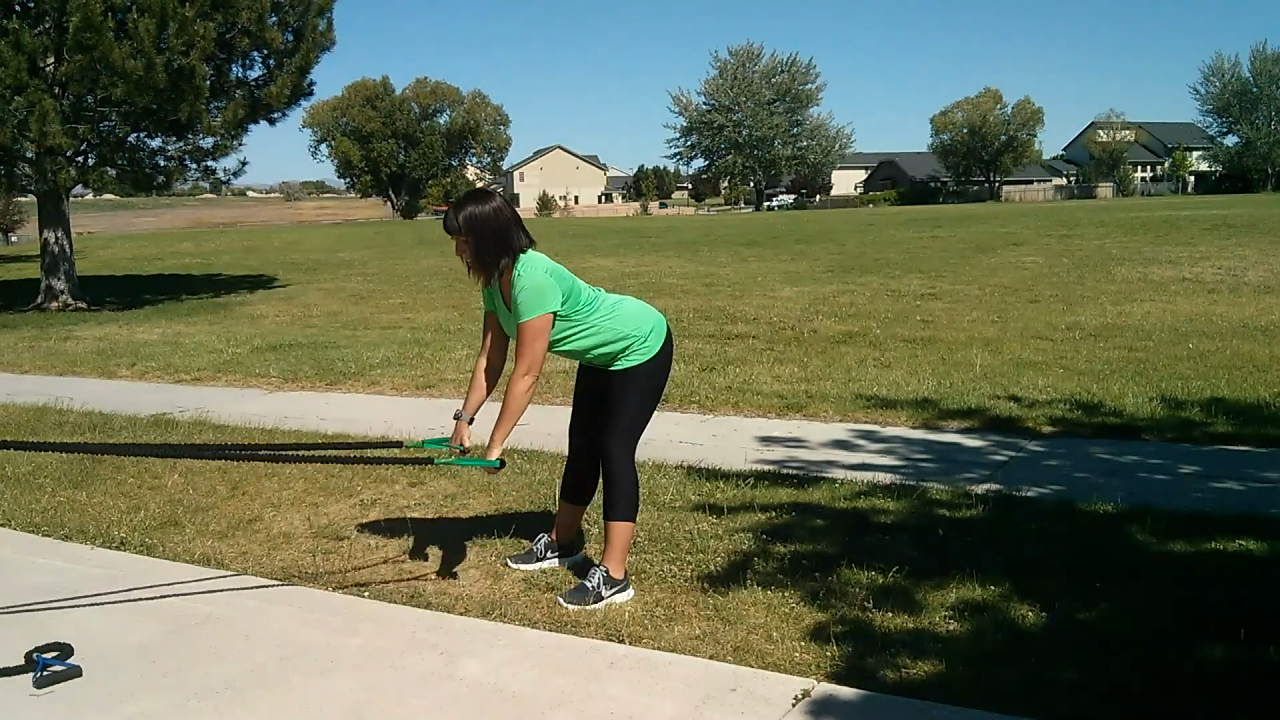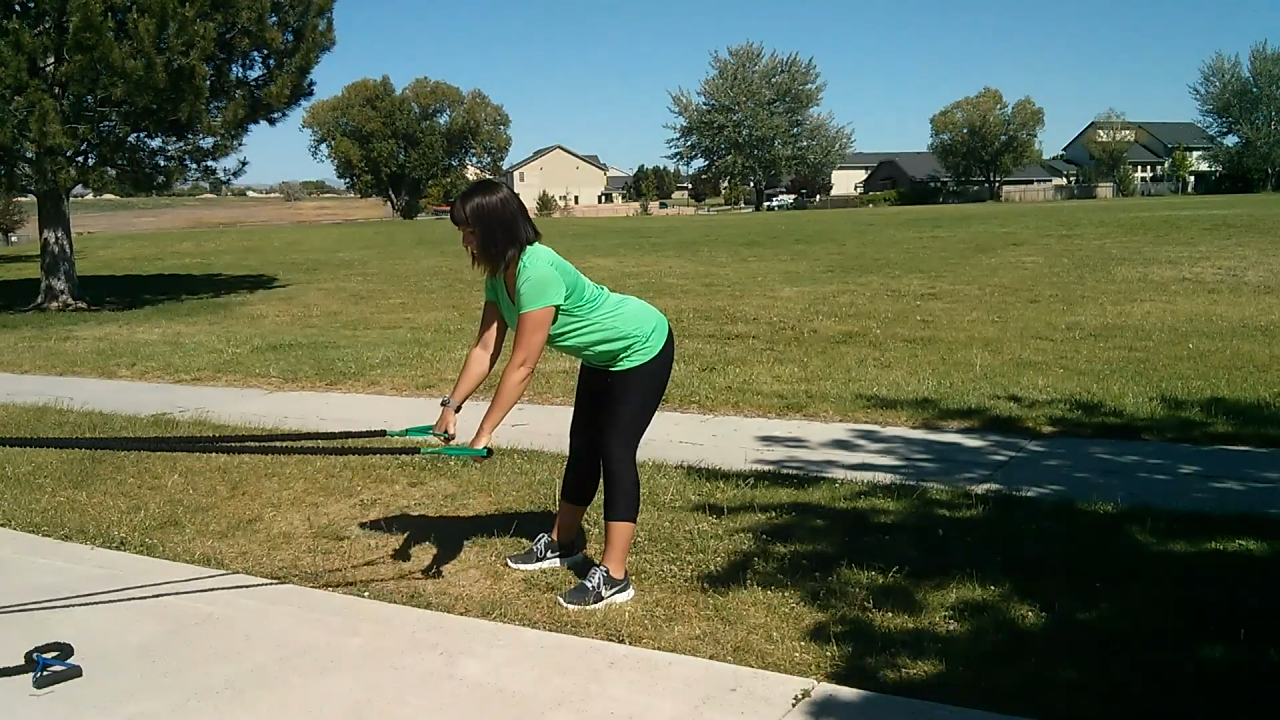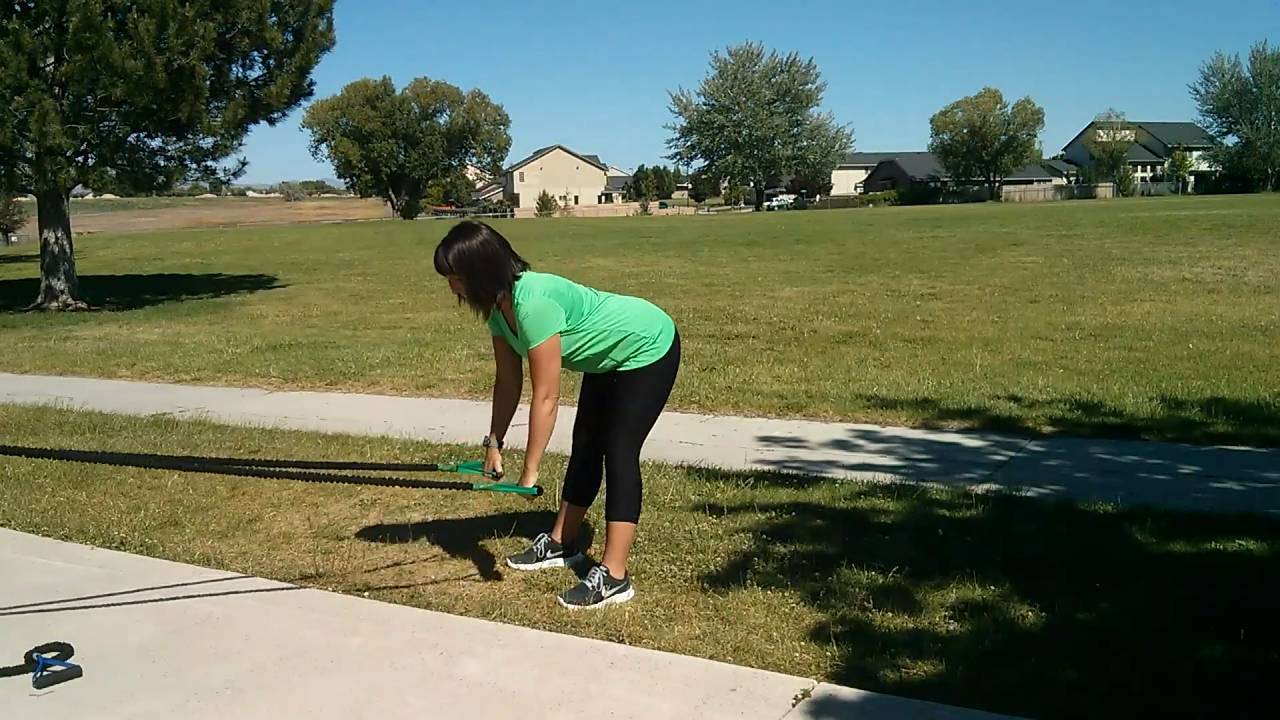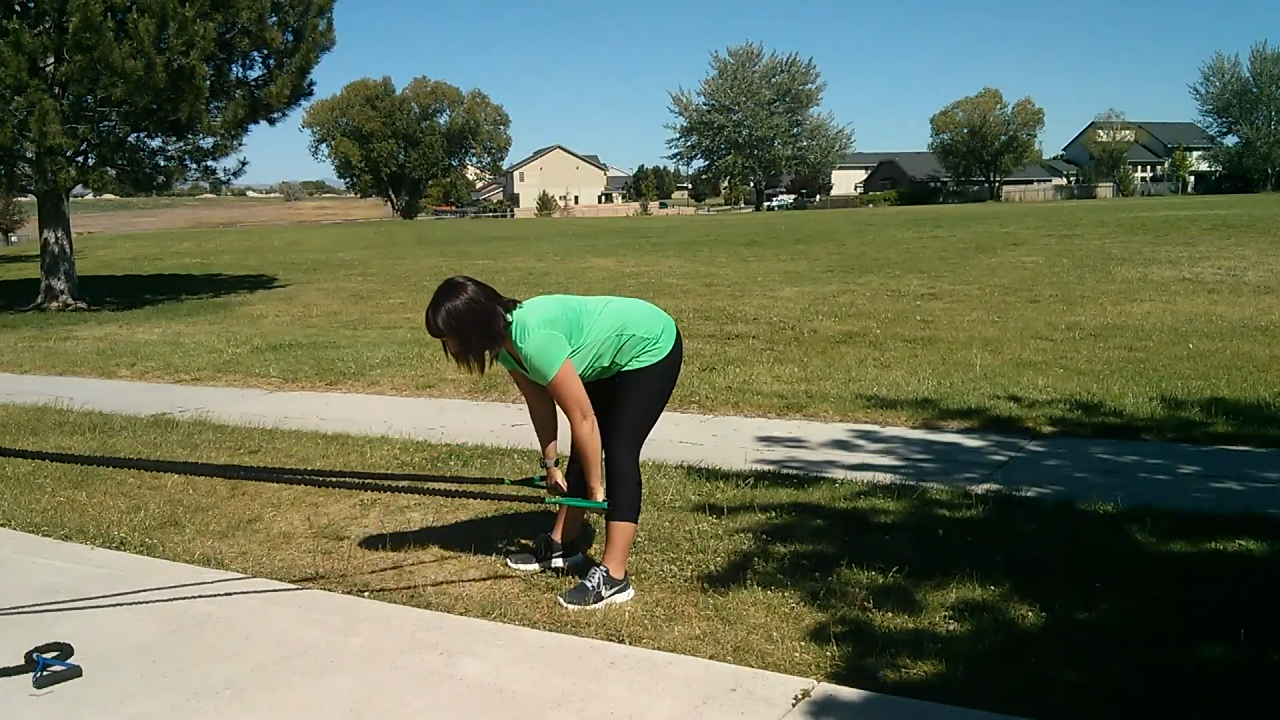
dt=0.5s
person 1, frame 1
left shoulder: (533, 280)
right shoulder: (495, 282)
left elbow: (526, 375)
right elbow: (490, 359)
left wrist: (496, 444)
right wrist: (464, 417)
left hip: (640, 347)
right hip: (600, 356)
left knee: (614, 450)
right knee: (582, 446)
left ankle: (614, 577)
right ankle: (563, 542)
person 1, frame 2
left shoulder: (538, 273)
right shoulder: (500, 274)
left elbow: (522, 366)
right elbow: (485, 349)
left wrist: (485, 433)
right wrist: (451, 406)
left hip: (641, 347)
right hip: (602, 356)
left knee: (615, 451)
right knee: (583, 446)
left ankle: (614, 577)
right ankle: (563, 542)
person 1, frame 3
left shoulder: (533, 303)
right shoulder: (499, 305)
left elbow: (547, 398)
right elbow: (508, 382)
left wrist: (531, 471)
right wrist: (493, 444)
left hip: (647, 349)
right hip: (609, 357)
left knee: (619, 451)
right knee: (585, 445)
left ankle: (614, 577)
right ankle: (561, 543)
person 1, frame 4
left shoulder: (534, 339)
right shoulder: (503, 338)
left elbow: (582, 419)
right elbow: (540, 403)
left wrist: (596, 487)
right wrist: (551, 463)
left hip: (649, 348)
right hip: (612, 356)
left knee: (619, 450)
right knee: (583, 450)
left ankle: (613, 577)
right ankle: (561, 545)
